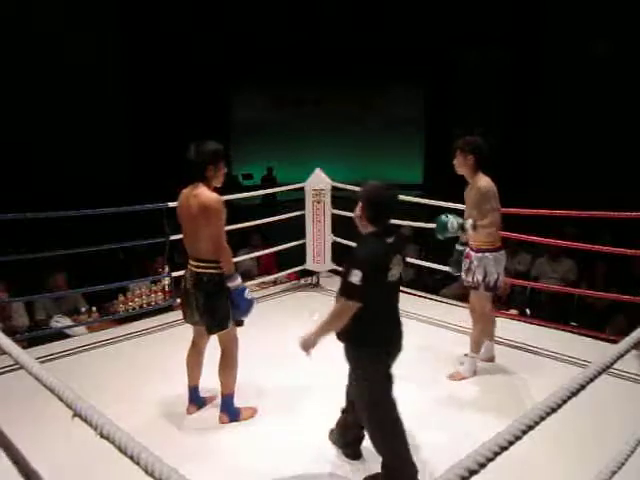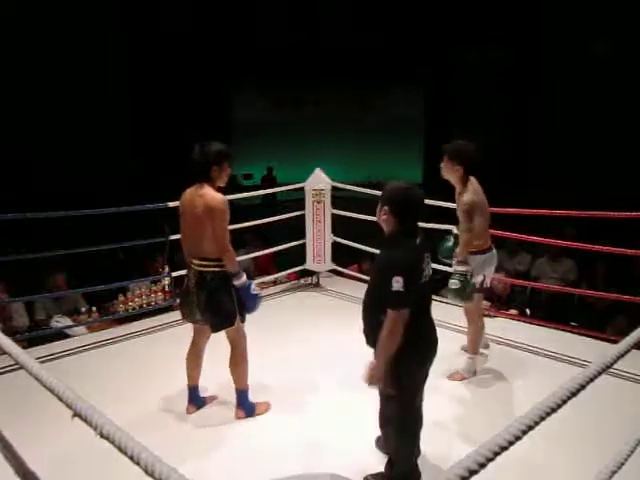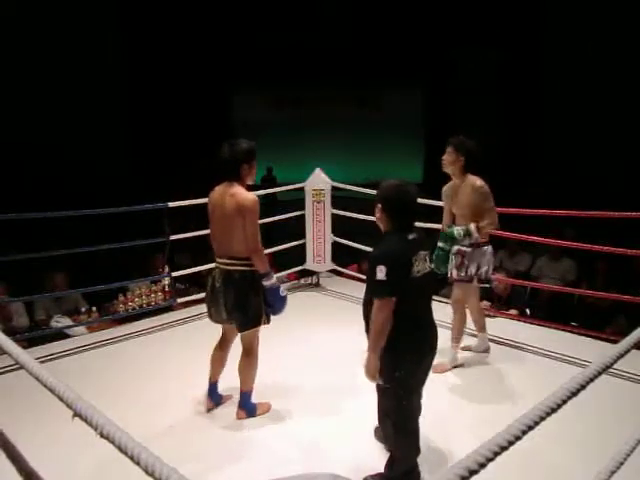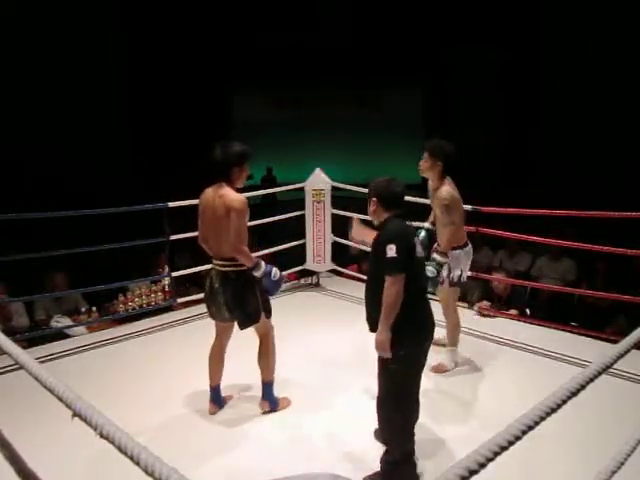
dt=0.7s
person 1, frame 1
left shoulder: (366, 253)
right shoulder: (394, 243)
left elbow: (347, 307)
left wrist: (315, 336)
left hip: (369, 344)
right hip: (385, 336)
left knee: (376, 406)
right knee: (358, 389)
right ankle: (348, 437)
person 1, frame 2
left shoulder: (397, 257)
right shoulder: (414, 243)
left elbow: (396, 318)
left wrist: (378, 362)
left hip: (404, 351)
right hip: (420, 343)
left knee: (398, 408)
right knee: (405, 406)
right ankle: (395, 442)
person 1, frame 3
left shoulder: (386, 250)
right shoulder: (418, 242)
left elbow: (384, 307)
left wrist: (373, 353)
left hip: (399, 345)
right hip: (424, 338)
left knee: (396, 406)
right knee: (406, 400)
right ankle: (392, 434)
person 1, frame 4
left shoulder: (390, 233)
right shoulder: (402, 229)
left elbow: (394, 283)
left wrist: (384, 329)
left hip: (403, 330)
right hip: (416, 325)
left knee: (393, 396)
right knee: (405, 391)
right ankle: (394, 433)
person 2, frame 1
left shoulder: (184, 196)
right shoulder: (212, 200)
right elbow: (221, 248)
right wrist: (235, 281)
left hip: (193, 275)
right hip: (213, 278)
left knee: (199, 340)
right knee: (229, 344)
left ankle: (194, 399)
right ankle: (228, 409)
person 2, frame 2
left shoulder: (187, 196)
right shoulder: (216, 201)
left elbow: (185, 240)
right elbow: (224, 249)
right wrist: (241, 280)
left hip: (195, 276)
right hip: (216, 278)
left knee: (199, 339)
right knee: (238, 341)
left ankle: (194, 399)
right ankle: (244, 405)
person 2, frame 3
left shoulder: (215, 195)
right shoulder: (247, 200)
right elbow: (255, 248)
right wrist: (269, 279)
left hip: (220, 274)
right hip: (242, 277)
left knee: (226, 337)
right knee: (249, 344)
left ankle: (212, 395)
right ankle: (245, 406)
person 2, frame 4
left shoulder: (206, 196)
right shoulder: (237, 200)
left elbow: (203, 240)
right elbow: (238, 248)
right wrist: (260, 268)
left hip: (217, 275)
right hip: (238, 277)
left knee: (221, 338)
right knee: (266, 334)
left ankle: (215, 398)
right ankle: (269, 398)
person 3, frame 1
left shoulder: (484, 187)
right shoulder: (471, 187)
left elbow: (494, 223)
left wrist: (460, 226)
right wrist: (461, 247)
left hip: (488, 255)
right hip: (476, 252)
left knee: (477, 309)
right knee: (485, 305)
left ankle: (471, 364)
right ankle: (487, 351)
person 3, frame 2
left shoulder: (467, 199)
right shoulder: (468, 182)
left elbow: (467, 241)
left wrist: (459, 273)
right wrist: (455, 236)
left hip: (478, 256)
right hip: (475, 252)
left knee: (471, 309)
right knee: (470, 303)
left ankle: (470, 365)
right ankle: (480, 340)
person 3, frame 3
left shoulder: (478, 187)
right shoulder: (447, 190)
left elbow: (492, 221)
left wrist: (465, 232)
right wrist: (442, 246)
left hip: (477, 250)
right hip: (460, 248)
left knee: (458, 301)
right knee: (471, 299)
left ankle: (452, 356)
right ankle: (482, 342)
person 3, frame 4
left shoulder: (445, 194)
right shoulder: (432, 184)
left elbow: (450, 233)
left wrist: (437, 261)
right wrist: (427, 229)
left hip: (456, 252)
right hip: (446, 248)
left knee: (448, 303)
right knee: (445, 297)
left ankle: (451, 357)
right ankle: (450, 337)
